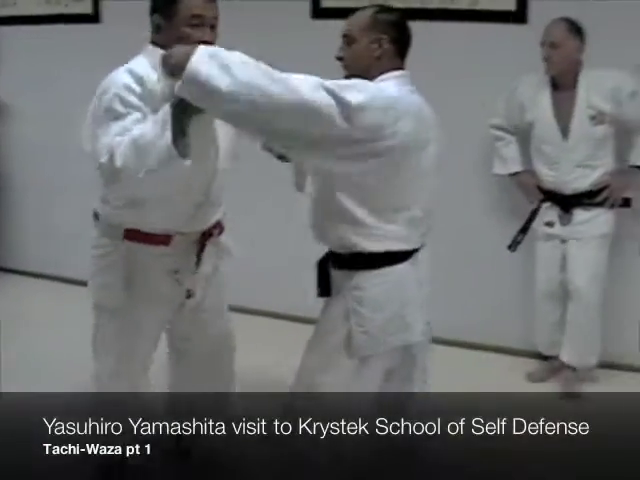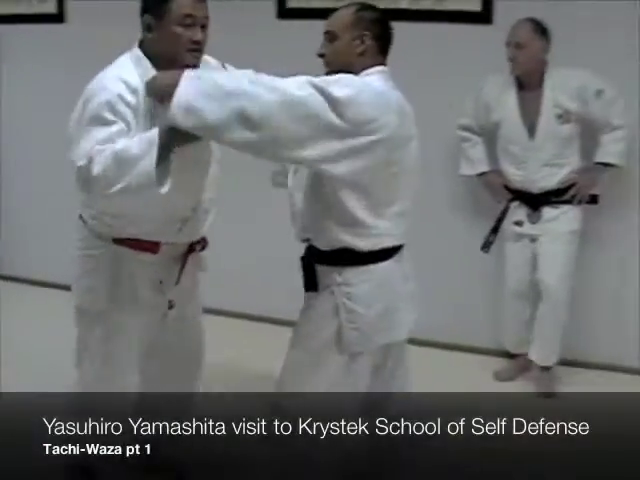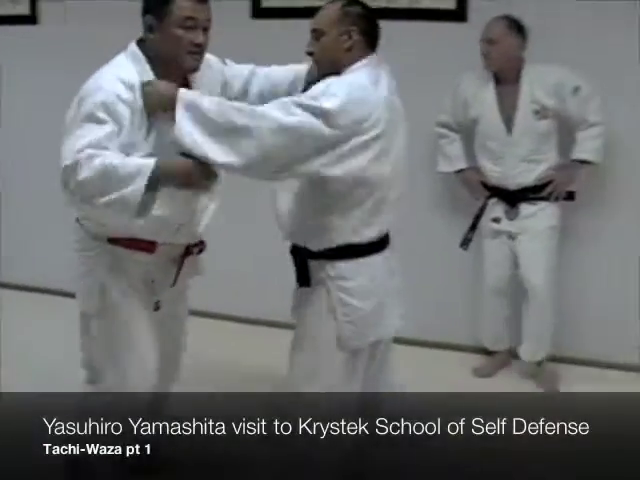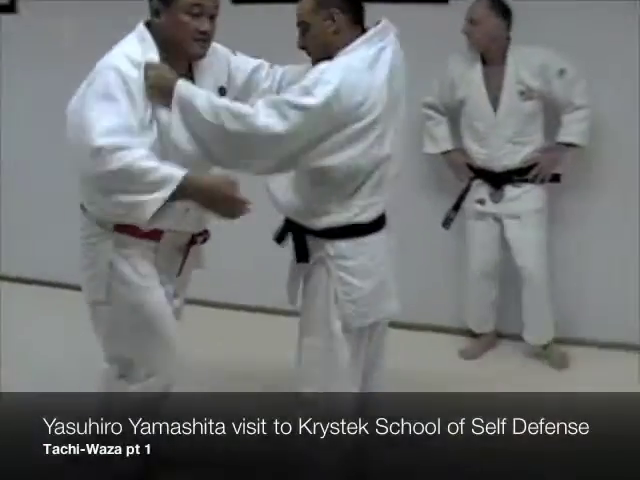
dt=0.1s
person 1, frame 1
right shoulder: (128, 83)
right elbow: (120, 165)
right wrist: (179, 111)
left hip: (198, 246)
right hip: (136, 252)
left knee: (210, 354)
right knee: (125, 368)
person 1, frame 2
left shoulder: (206, 73)
right shoulder: (115, 89)
right elbow: (96, 172)
right wrist: (170, 136)
left hip: (178, 257)
right hip: (121, 260)
left knee: (178, 359)
right knee: (107, 375)
person 1, frame 3
left shoulder: (204, 72)
right shoulder: (114, 88)
left elbow: (263, 85)
right elbow: (81, 170)
right wrist: (163, 173)
left hip: (169, 258)
right hip: (117, 258)
left knee: (161, 367)
right knee: (125, 377)
person 1, frame 4
left shoulder: (212, 61)
right shoulder: (122, 70)
left elbow: (268, 82)
right elbow: (107, 157)
right wrist: (192, 186)
left hip: (174, 248)
right hip: (122, 245)
left knee: (153, 357)
right knee: (148, 366)
person 2, frame 1
left shoulder: (371, 103)
right shoulder: (410, 107)
left elbow: (282, 95)
left wrist: (197, 60)
left hip: (367, 290)
right hip: (402, 278)
person 2, frame 2
left shoulder: (355, 99)
right shoulder: (387, 104)
left elbow: (269, 102)
left wrist: (184, 84)
left hip: (353, 286)
right hip: (384, 276)
person 2, frame 3
left shoulder: (344, 99)
right shoulder: (377, 89)
left elbow: (262, 129)
left wrist: (179, 101)
left hip: (342, 281)
right hip: (368, 269)
right knee: (366, 395)
person 2, frame 4
left shoulder: (339, 81)
right shoulder: (383, 54)
left elbow: (260, 128)
left wrist: (177, 92)
left hip: (341, 258)
right hip: (363, 245)
left knee: (327, 388)
right knee: (357, 380)
person 3, frame 1
right shoulder: (527, 90)
right elbow: (502, 131)
right wrist: (518, 172)
left hip: (592, 208)
right hip: (549, 207)
left knee: (584, 289)
right knee: (547, 287)
left ankle: (574, 365)
right ankle: (552, 355)
person 3, frame 2
left shoulder: (577, 85)
right shoulder: (493, 90)
left elbow: (615, 126)
right elbow: (468, 132)
left wrist: (597, 171)
right wrist: (485, 172)
left hip: (561, 206)
right hip: (518, 206)
left knee: (554, 286)
right knee: (516, 285)
left ankle: (542, 363)
right ankle: (520, 353)
person 3, frame 3
left shoulder: (554, 82)
right shoulder: (470, 87)
left elbow: (592, 123)
right elbow: (446, 129)
left wrist: (574, 168)
right wrist: (463, 169)
left hip: (539, 203)
right hip: (495, 203)
left knee: (538, 283)
right knee: (494, 282)
left ankle: (535, 359)
right ankle: (498, 350)
person 3, frame 4
left shoulder: (539, 63)
right shoulder: (458, 69)
left elbow: (577, 105)
right elbow: (434, 111)
left wrist: (560, 150)
right wrist: (448, 150)
left hip: (525, 185)
right hip: (480, 185)
left knee: (532, 266)
right knee: (480, 265)
left ankle: (542, 340)
right ankle: (484, 331)
